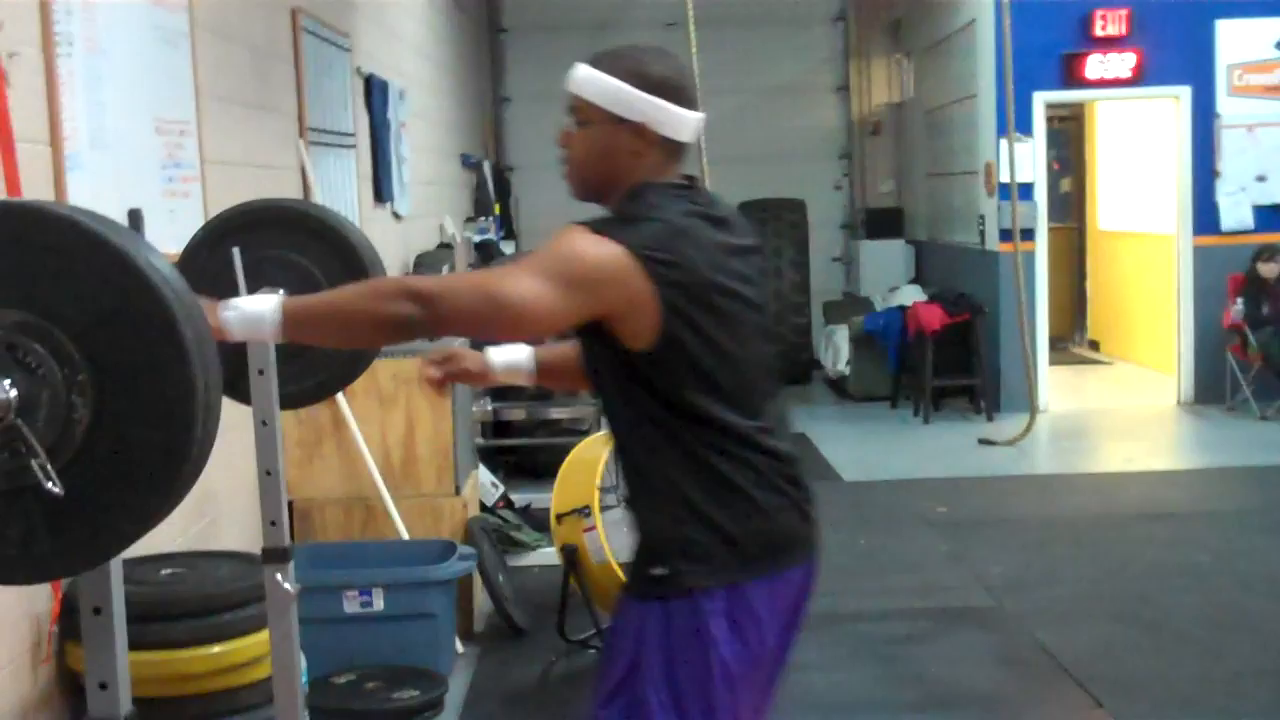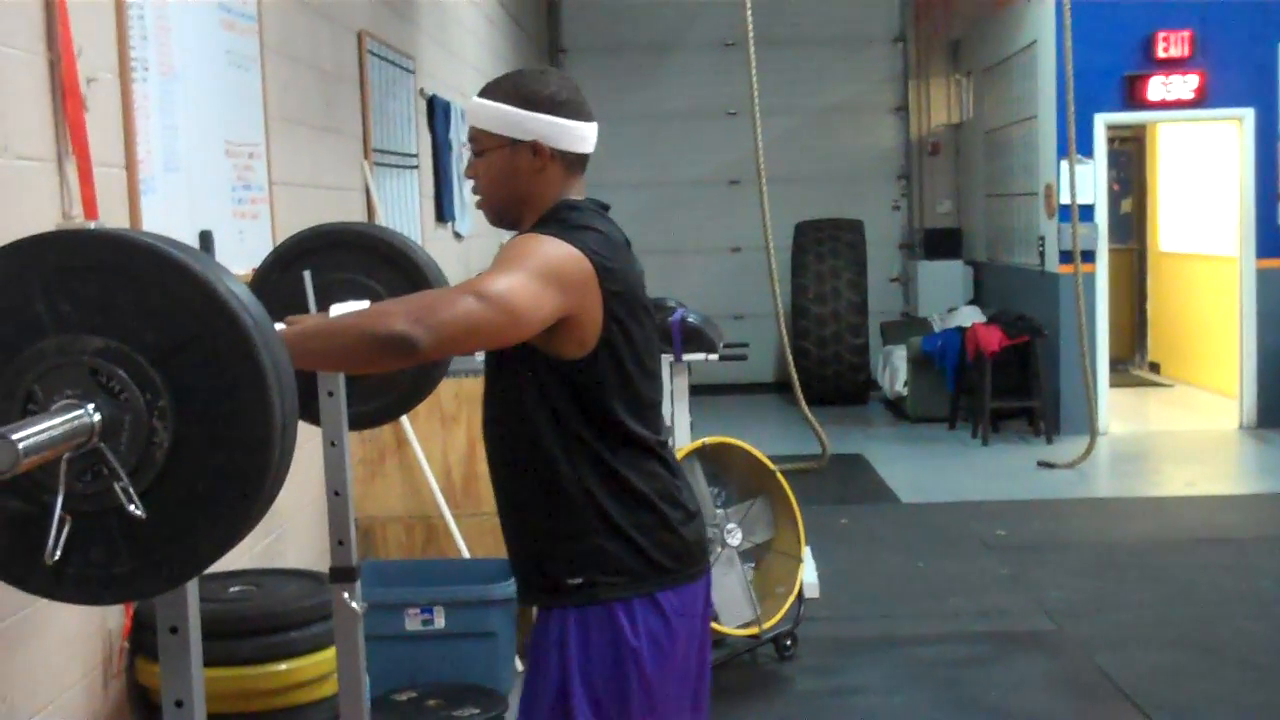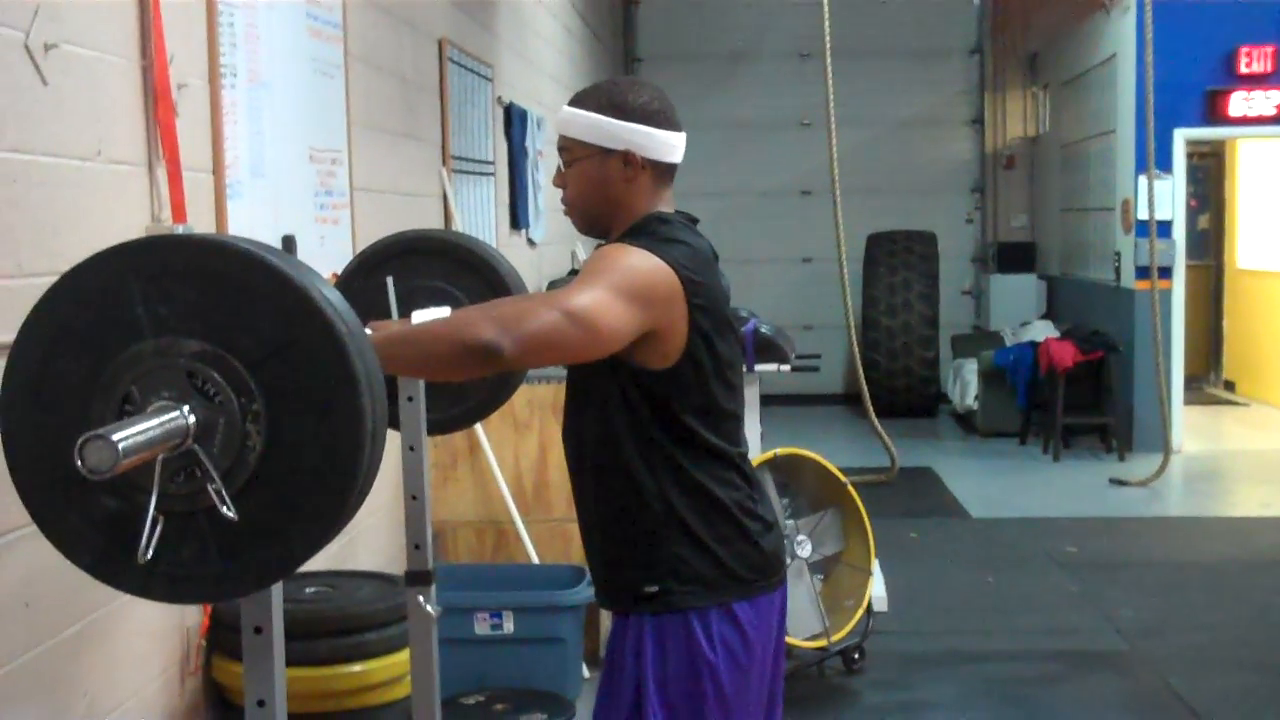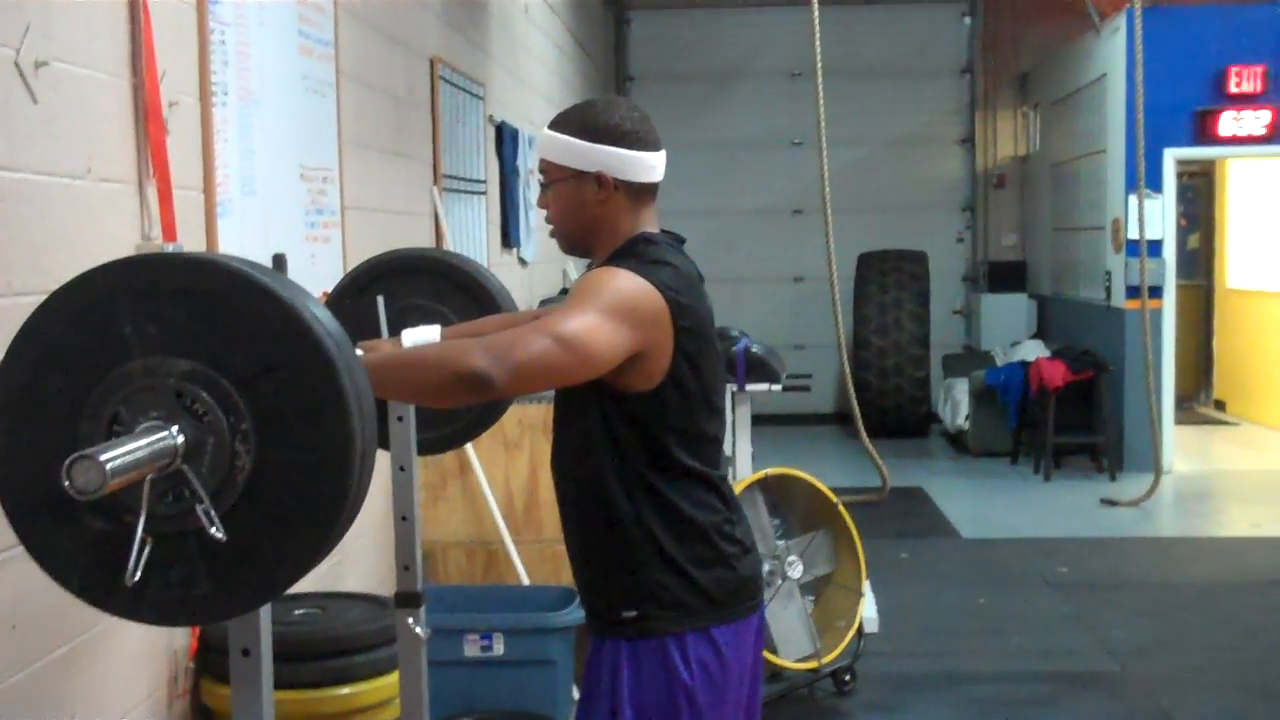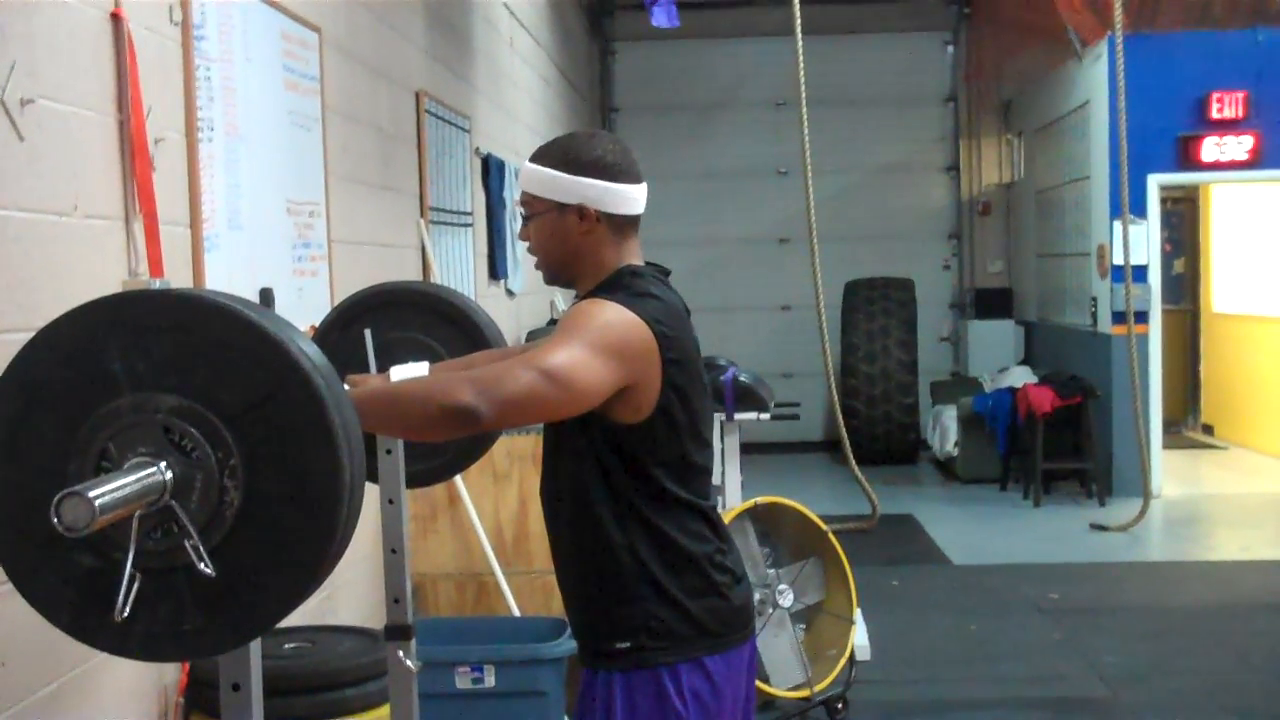
dt=1s
person 1, frame 1
left shoulder: (615, 258)
right shoulder: (713, 229)
left elbow: (422, 310)
left wrist: (239, 316)
right wrist: (507, 364)
left hip: (709, 563)
right hip: (759, 539)
person 1, frame 2
left shoulder: (557, 259)
right shoulder: (584, 242)
left elbow: (409, 333)
right elbow: (451, 311)
right wrist: (314, 326)
left hip: (615, 578)
right hip: (644, 559)
person 1, frame 3
left shoulder: (645, 271)
right shoulder: (670, 254)
left elbow: (496, 342)
right elbow: (542, 312)
right wrist: (401, 331)
left hip: (693, 590)
right hip: (722, 569)
person 1, frame 4
left shoulder: (631, 292)
right shoulder: (656, 273)
left elbow: (484, 369)
right elbow: (535, 328)
right wrist: (399, 350)
left hip: (670, 613)
right hip: (703, 591)
person 1, frame 5
left shoulder: (617, 324)
right shoulder: (640, 304)
left elbow: (471, 403)
right elbow: (524, 362)
right wrist: (391, 385)
left hip: (663, 644)
right hip: (692, 621)
